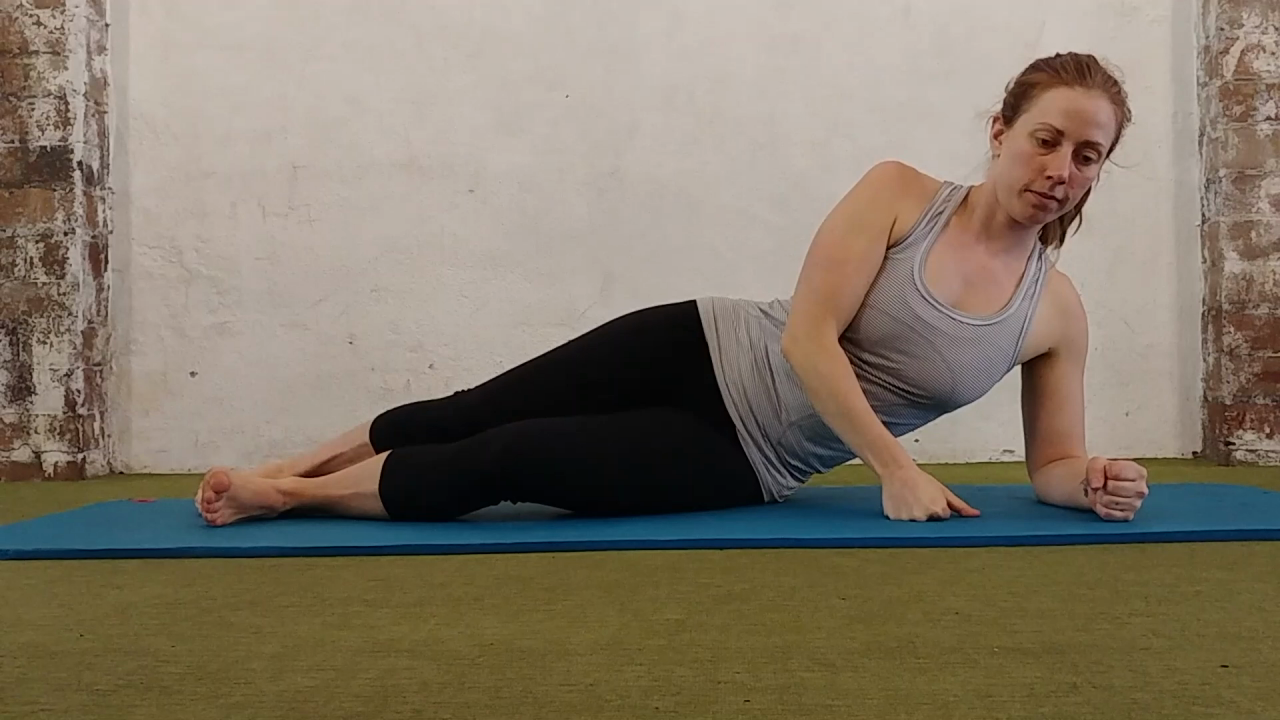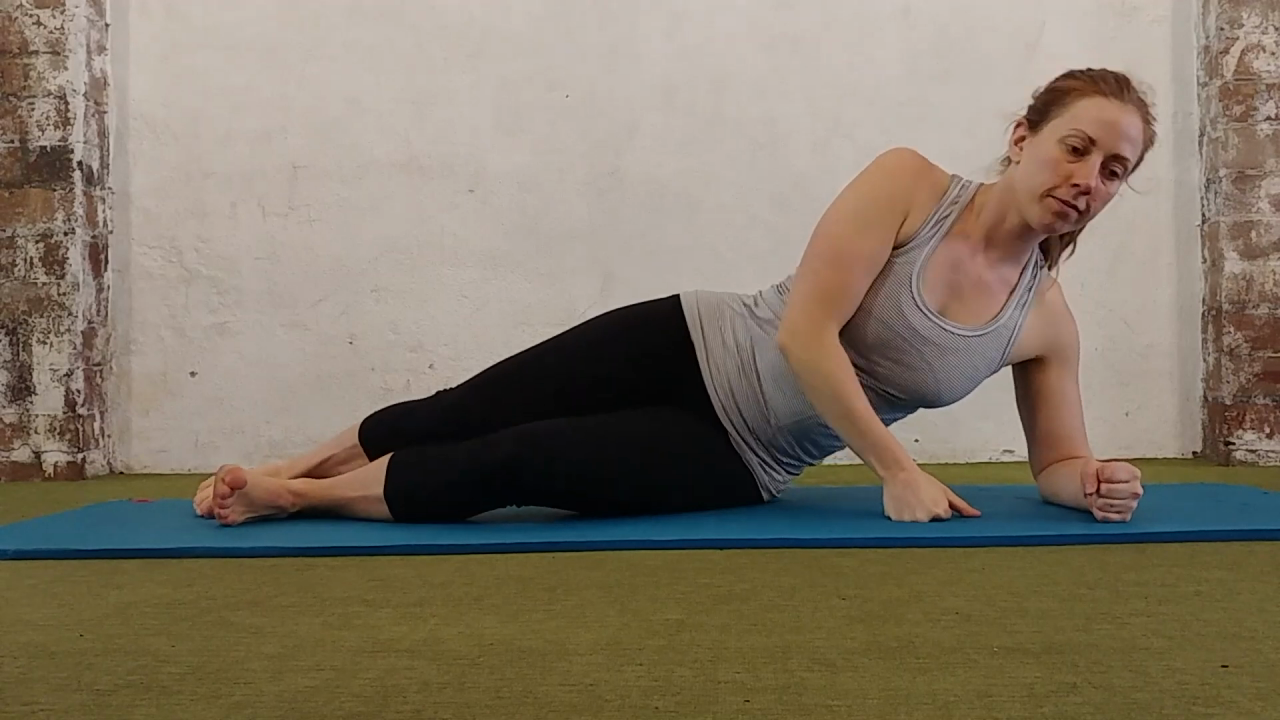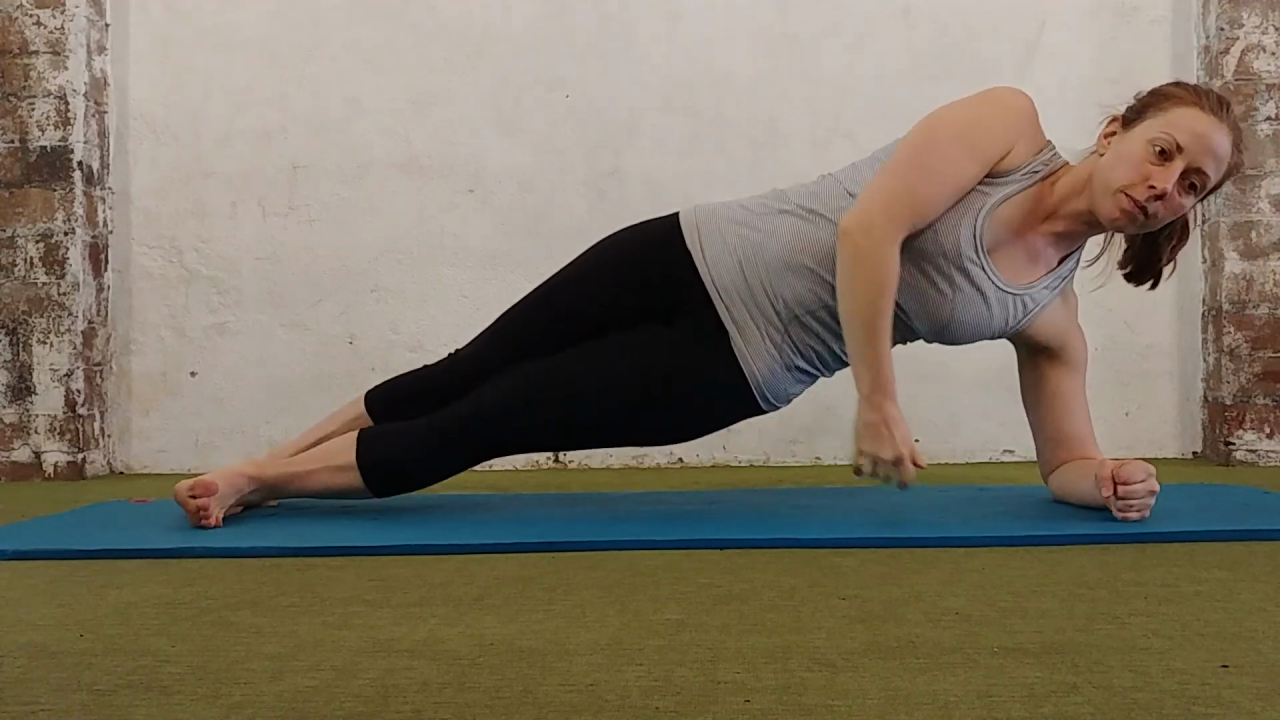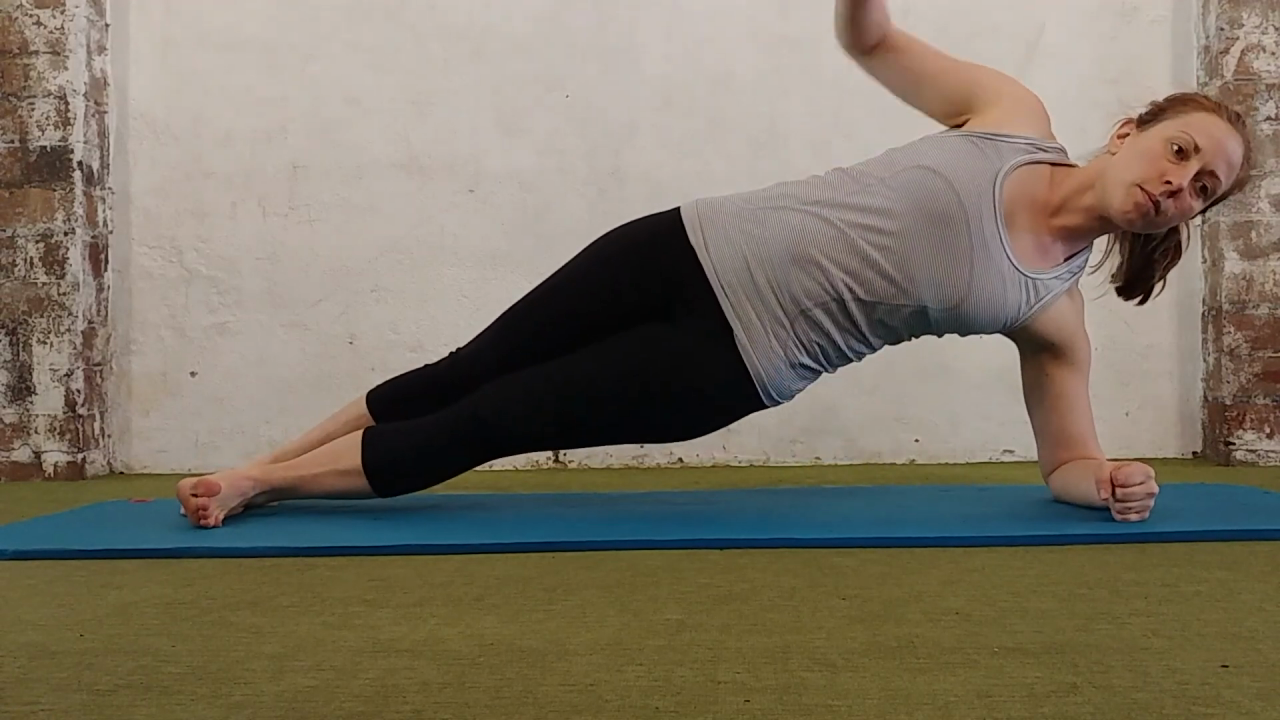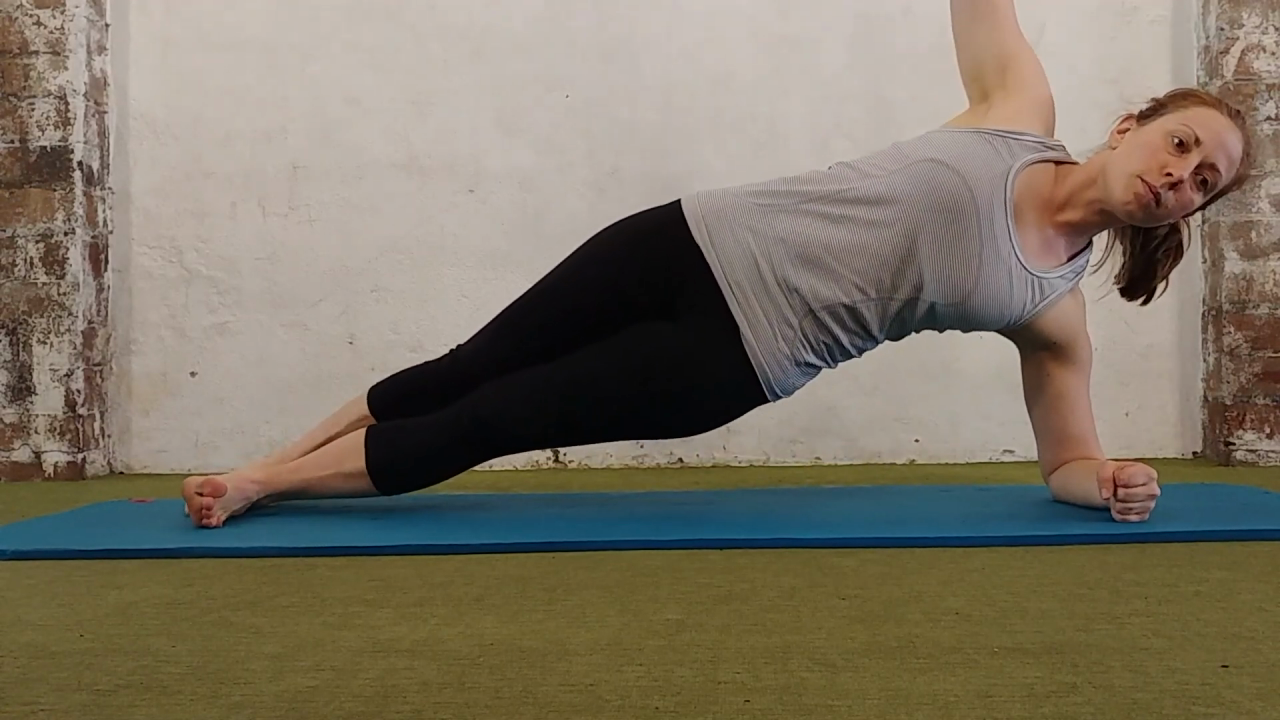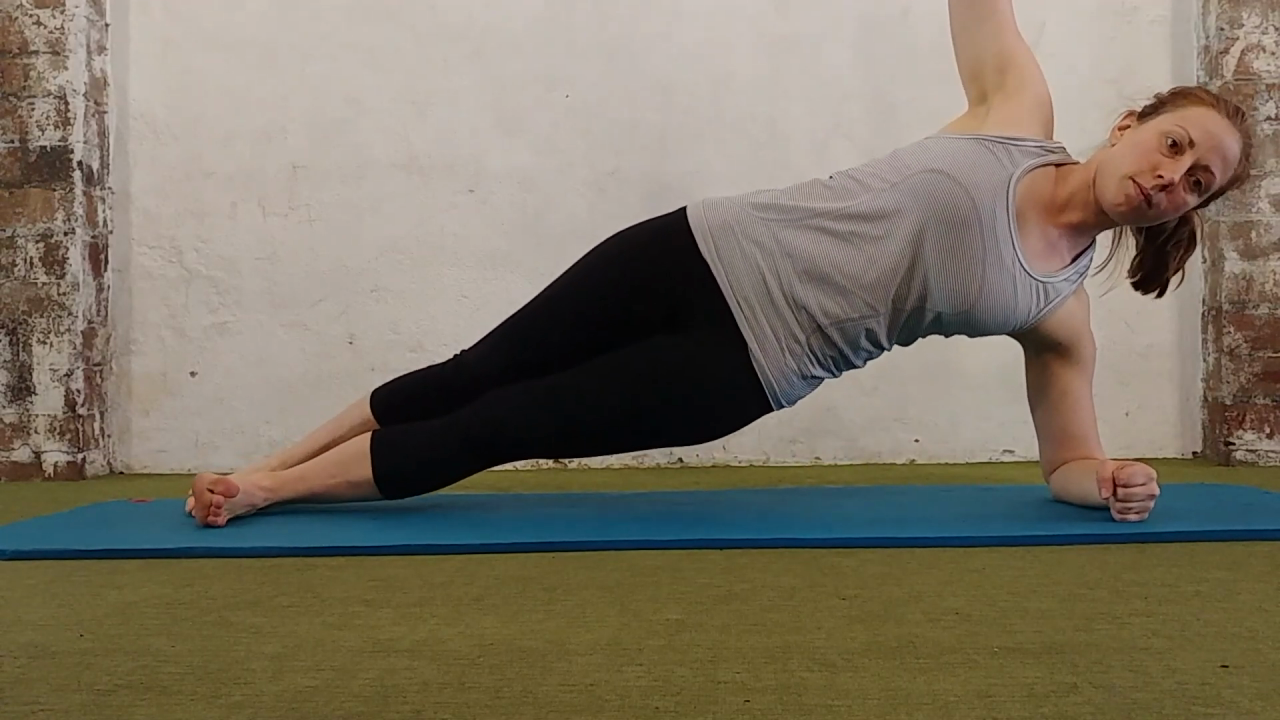
dt=0.7s
person 1, frame 1
left shoulder: (1057, 314)
right shoulder: (899, 191)
left elbow: (1052, 465)
right elbow: (808, 336)
left wrist: (1094, 480)
right wrist: (897, 469)
left hip: (744, 463)
right hip: (703, 350)
left knee: (501, 464)
right knee: (460, 418)
left ankle: (285, 495)
right ankle: (275, 478)
person 1, frame 2
left shoulder: (1046, 326)
right shoulder: (907, 181)
left elbow: (1056, 462)
right elbow: (804, 334)
left wrist: (1092, 482)
right wrist: (896, 473)
left hip: (737, 464)
right hip: (684, 347)
left knee: (506, 466)
right knee: (447, 418)
left ankle: (288, 495)
right ankle: (273, 481)
person 1, frame 3
left shoulder: (1052, 317)
right shoulder: (1011, 122)
left elbow: (1065, 462)
right elbow: (866, 233)
left wrist: (1111, 481)
right wrist: (877, 399)
left hip: (732, 369)
right hip: (689, 259)
left knee: (478, 426)
right knee: (455, 382)
left ankle: (258, 481)
right ankle: (256, 473)
person 1, frame 4
left shoulder: (1055, 314)
right shoulder: (1015, 116)
left elbow: (1067, 461)
left wrist: (1111, 480)
left hip: (730, 361)
right hip: (692, 249)
left knee: (479, 429)
right knee: (459, 375)
left ankle: (259, 488)
right ankle: (252, 471)
person 1, frame 5
left shoulder: (1055, 311)
right shoulder: (1022, 111)
left elbow: (1068, 460)
left wrist: (1113, 482)
left hip: (731, 359)
right hip: (694, 242)
left knee: (480, 426)
right knee: (461, 373)
left ankle: (257, 487)
right ankle: (257, 470)
person 1, frame 6
left shoulder: (1060, 312)
right shoulder: (1020, 111)
left elbow: (1068, 459)
left wrist: (1113, 482)
left hip: (740, 369)
right hip: (702, 252)
left knee: (489, 433)
right knee: (471, 376)
left ankle: (261, 493)
right ankle: (260, 472)
